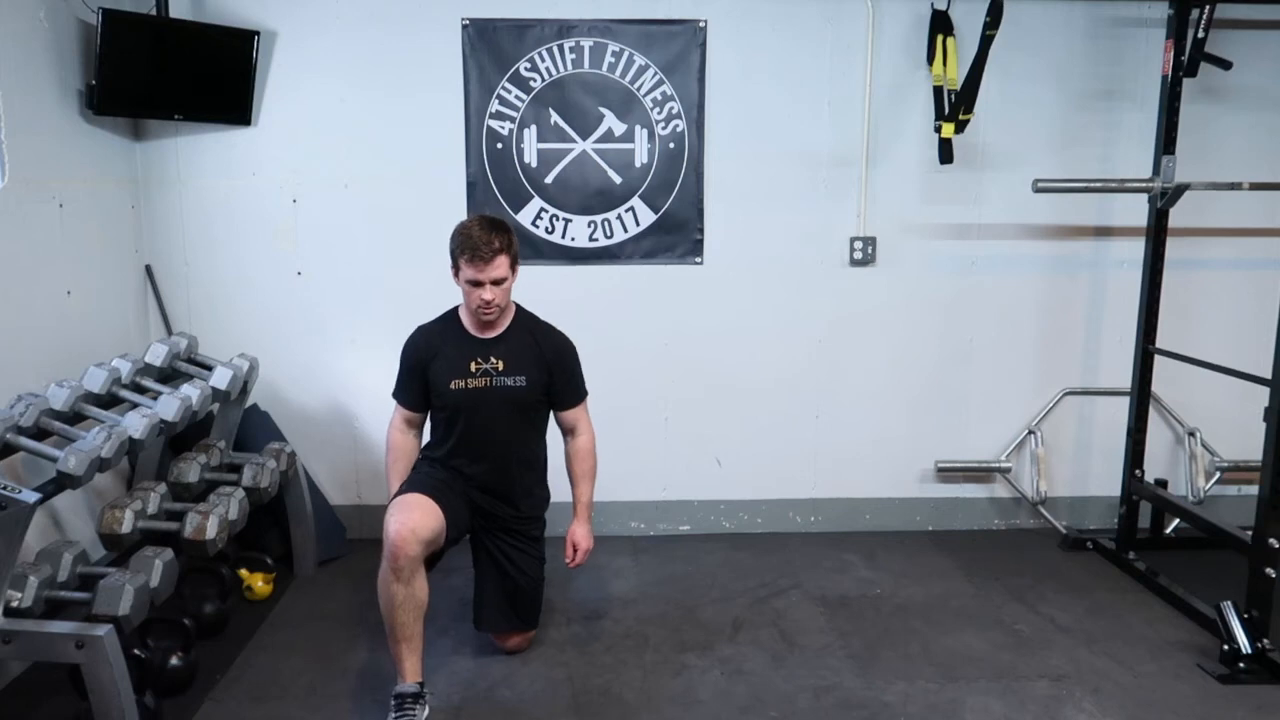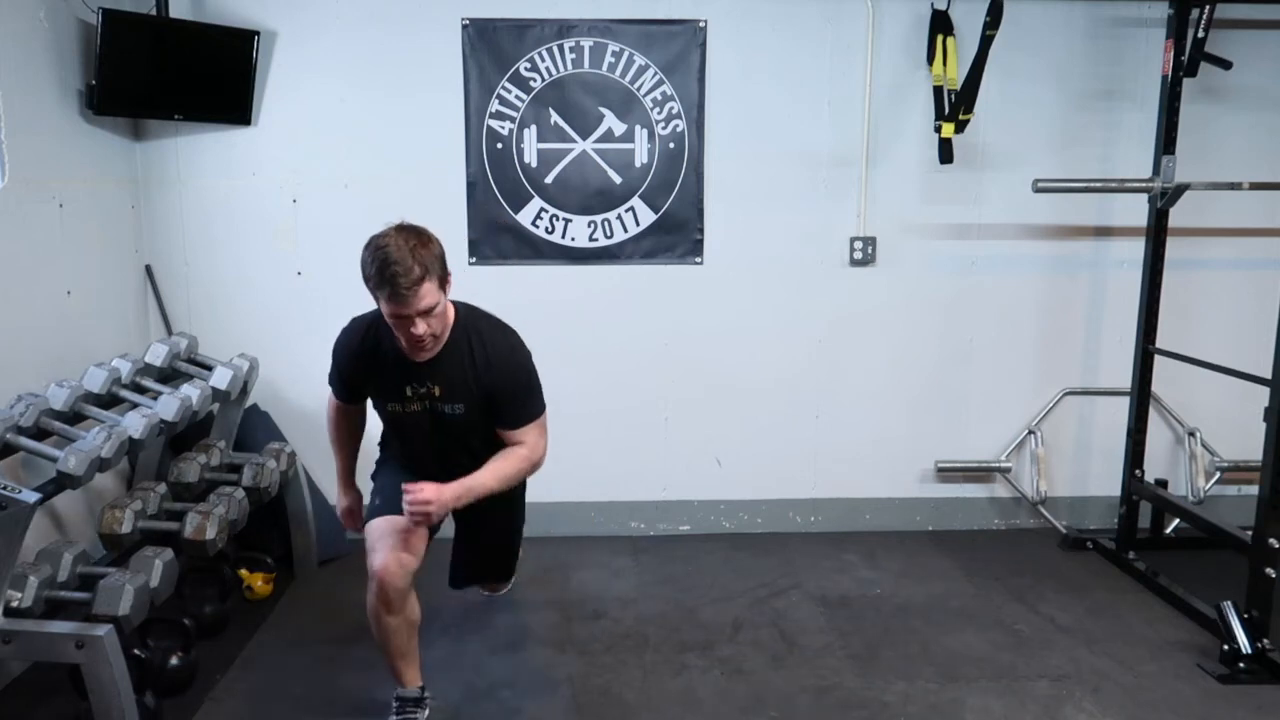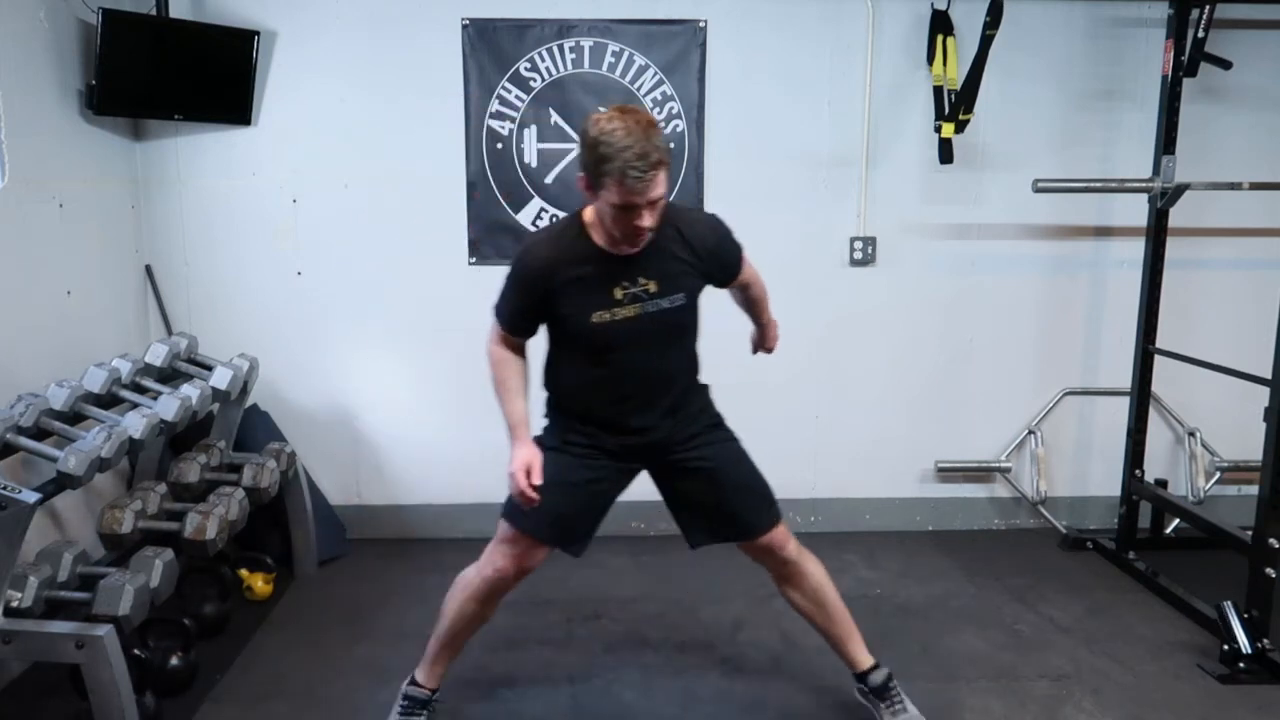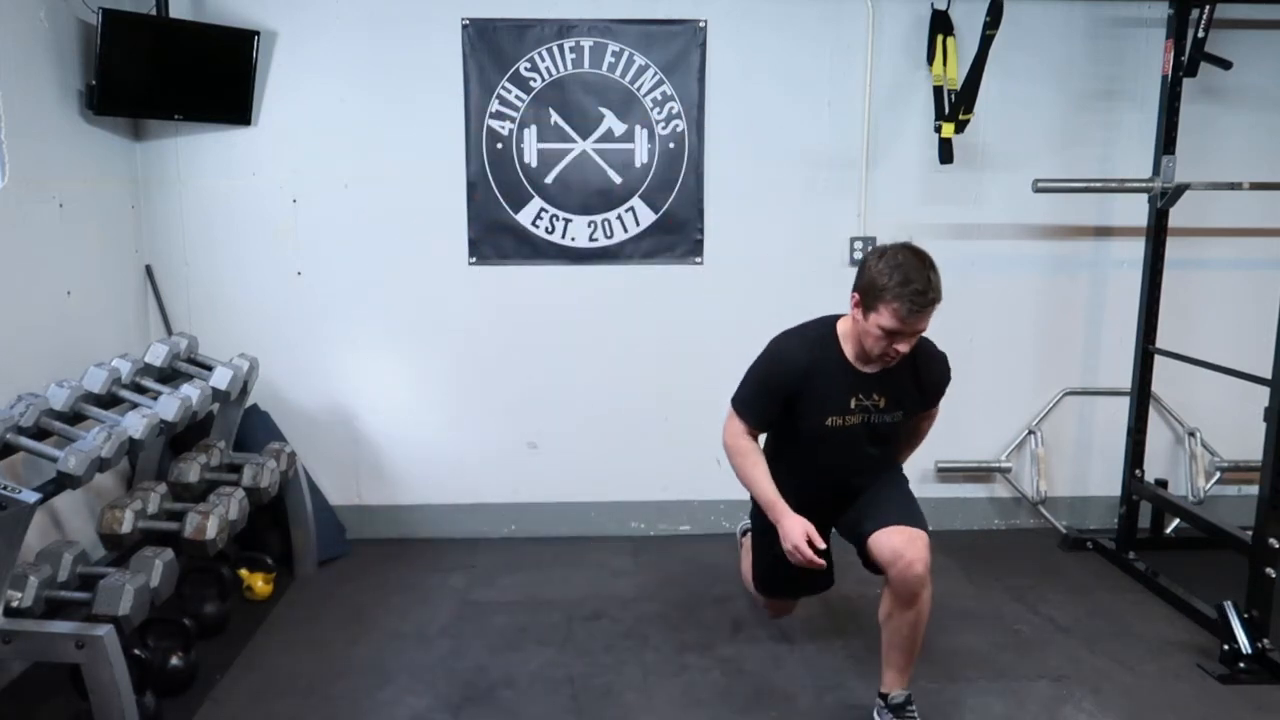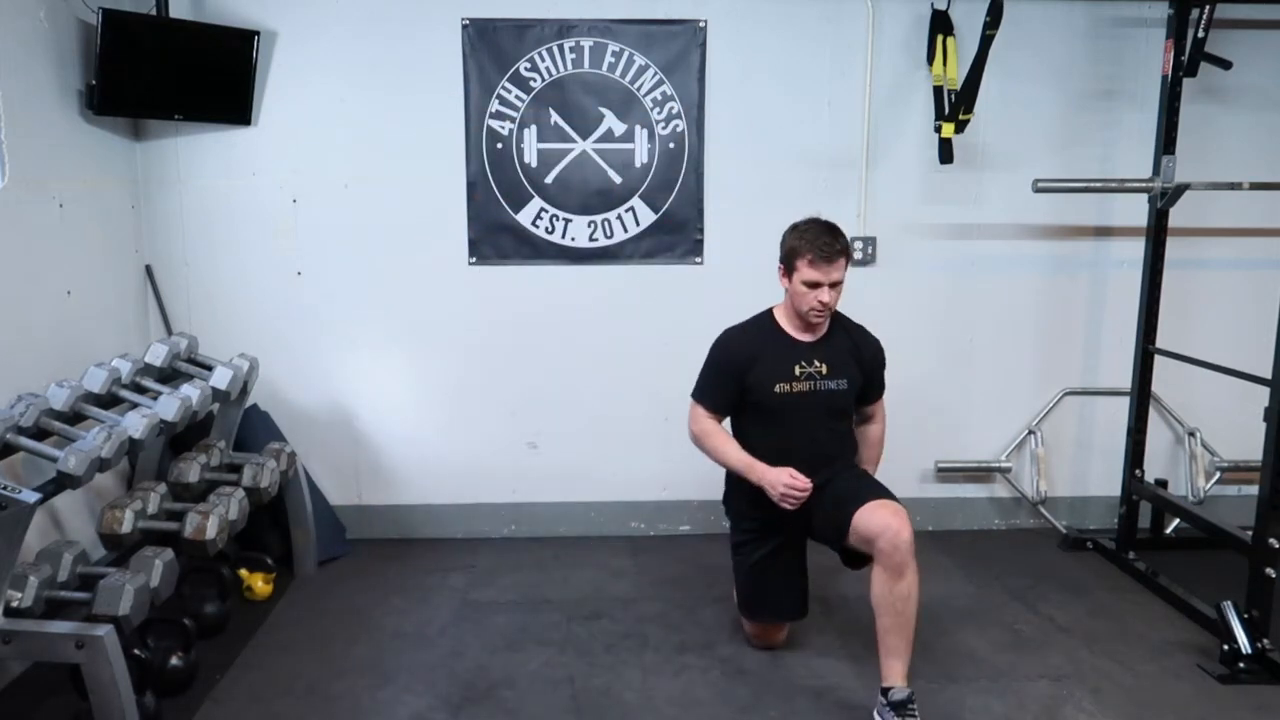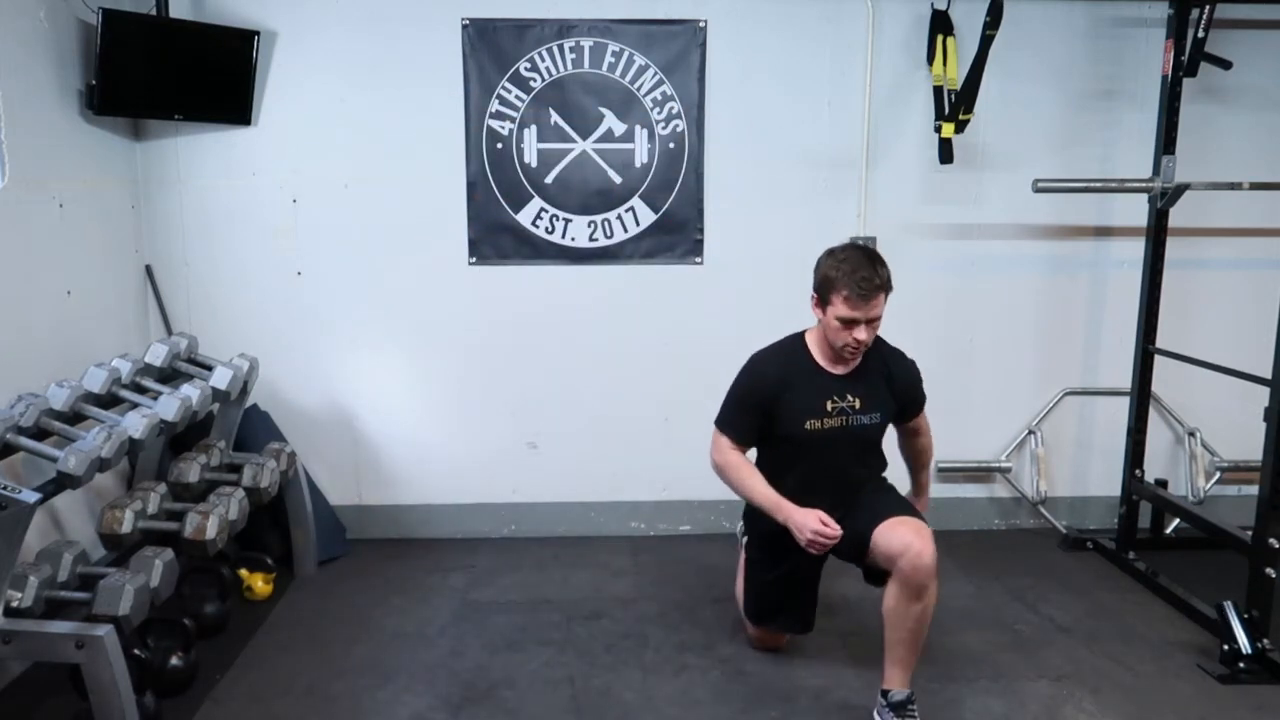
dt=0.7s
person 1, frame 1
left shoulder: (550, 345)
right shoulder: (426, 343)
left elbow: (577, 431)
right elbow: (405, 427)
left wrist: (582, 517)
right wrist: (397, 506)
left hip: (518, 502)
right hip: (445, 479)
left knee: (513, 640)
right knee: (399, 538)
left ankle: (488, 569)
person 1, frame 2
left shoulder: (497, 346)
right shoulder: (358, 343)
left elbow: (529, 448)
right elbow: (344, 409)
left wrist: (455, 496)
right wrist: (346, 482)
left hip: (486, 473)
right hip: (409, 467)
left knee: (491, 583)
right knee: (386, 571)
left ankle: (483, 563)
person 1, frame 3
left shoulder: (698, 235)
right shoulder: (545, 261)
left elbow: (743, 279)
right elbow: (507, 344)
left wrist: (765, 323)
right wrist: (521, 439)
left hip: (685, 422)
right hip: (584, 433)
left knee: (778, 549)
right knee: (505, 563)
person 1, frame 4
left shoulder: (928, 365)
right shoulder: (793, 356)
right elbow: (737, 435)
right wrist: (781, 518)
left hip: (872, 485)
right hip: (791, 494)
left knee: (911, 562)
right knee: (775, 600)
right ankle: (754, 535)
person 1, frame 5
left shoulder: (860, 345)
right shoulder: (740, 345)
left elbow: (870, 419)
right elbow: (701, 425)
left wrist: (861, 489)
right wrist: (764, 475)
left hip: (834, 481)
right hip: (761, 496)
left knee: (895, 532)
right knee: (766, 635)
right ankle: (757, 572)
person 1, frame 6
left shoulder: (895, 368)
right shoulder: (770, 370)
left elbow: (914, 430)
right elbow: (724, 454)
left wrist: (919, 494)
right wrist: (789, 516)
left hip: (860, 498)
right hip: (782, 511)
left knee: (917, 553)
right knee: (768, 637)
right ankle: (747, 551)
